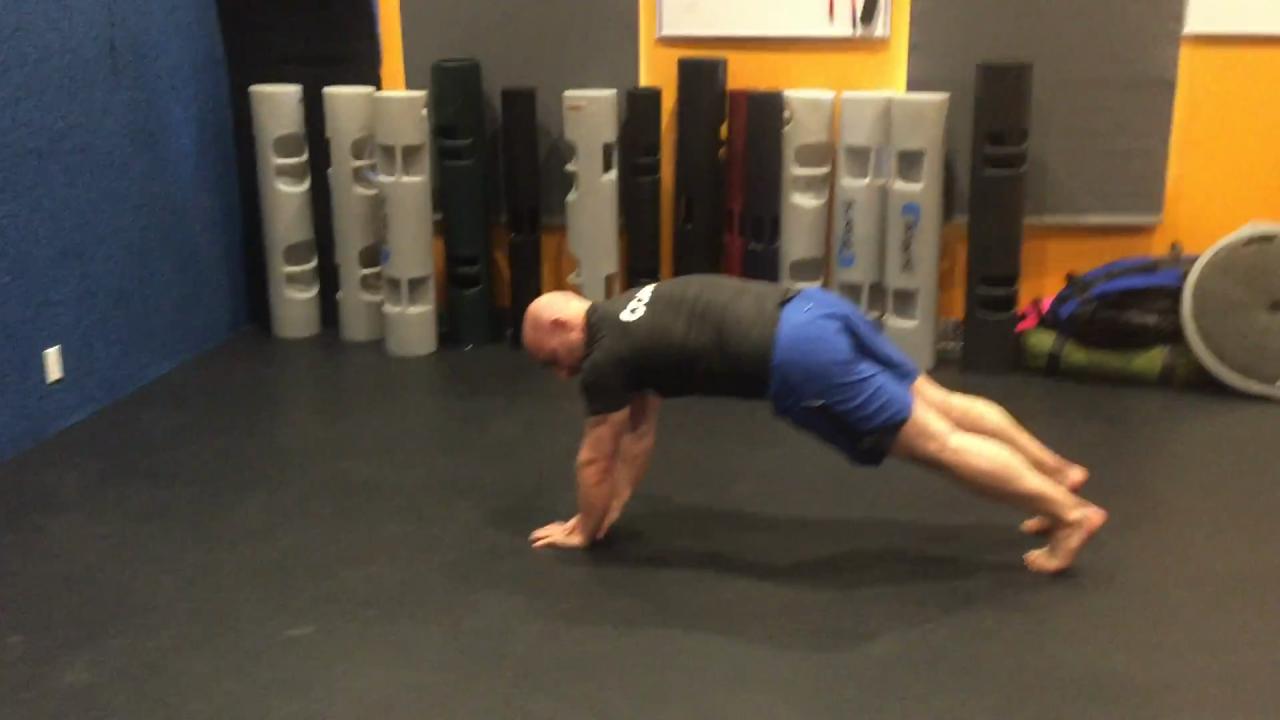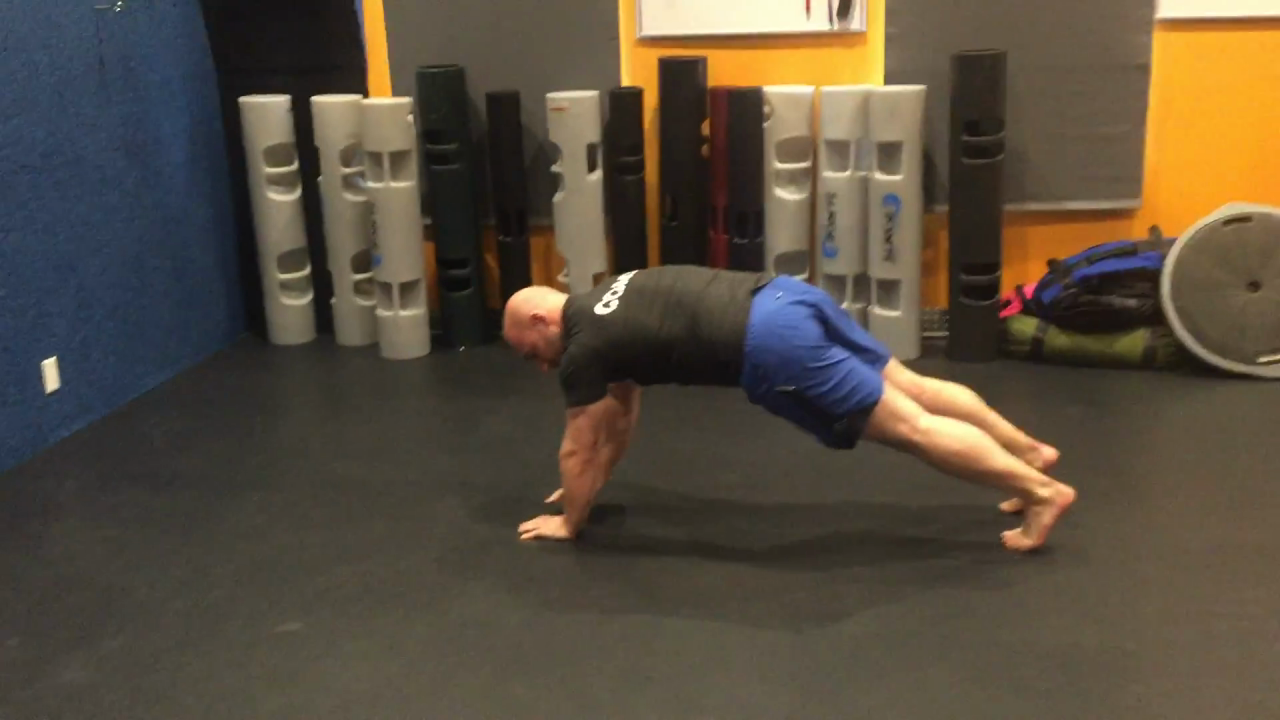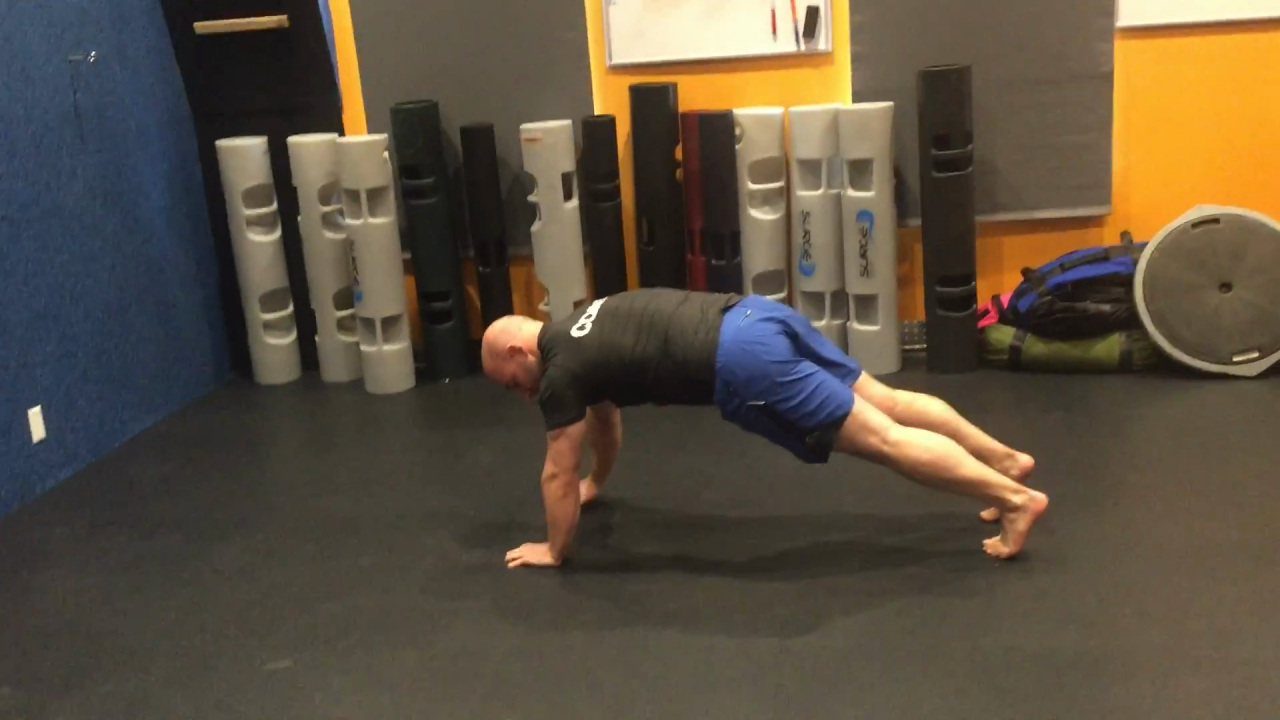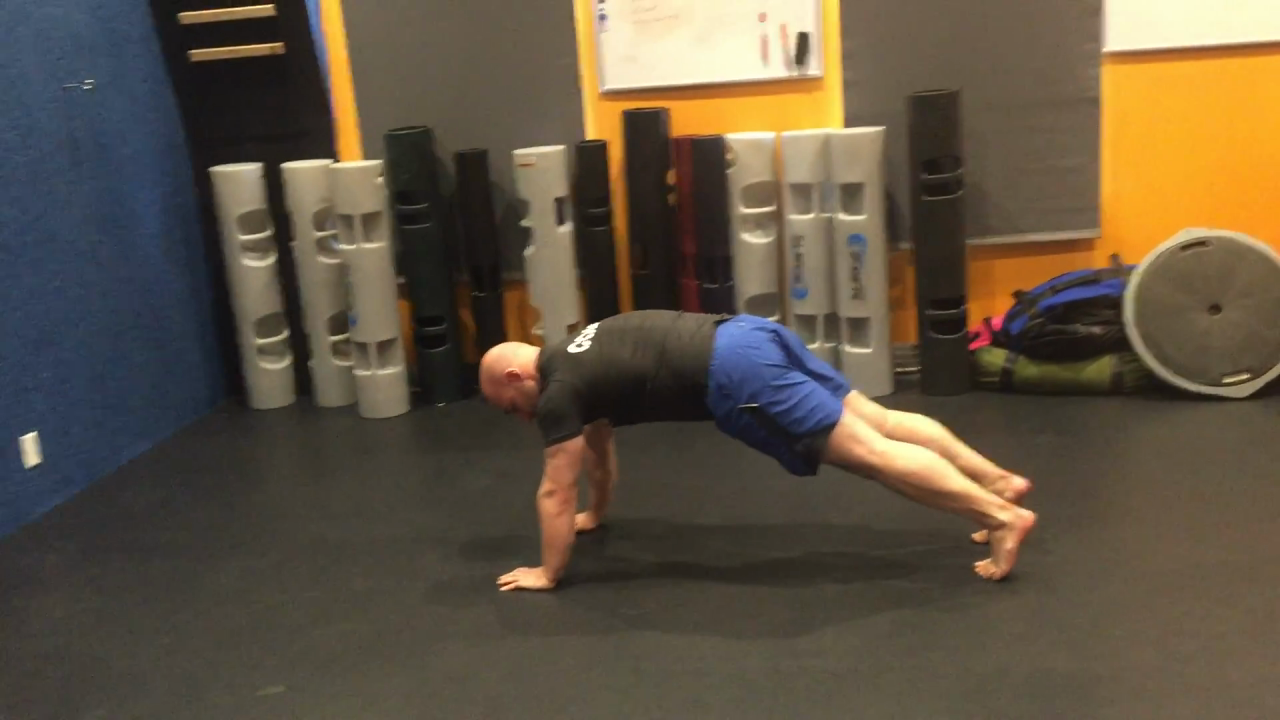
dt=0.3s
person 1, frame 1
left shoulder: (606, 355)
right shoulder: (630, 321)
left elbow: (595, 457)
right elbow: (639, 428)
left wrist: (583, 531)
right wrist: (612, 508)
left hip: (798, 360)
right hip: (815, 311)
left knee: (937, 443)
right knee: (941, 406)
left ankle: (1070, 514)
right ankle: (1059, 473)
person 1, frame 2
left shoulder: (584, 348)
right shoulder: (607, 308)
left elbow: (576, 448)
right elbow: (623, 401)
left wrist: (569, 523)
right wrist: (595, 478)
left hip: (771, 346)
right hip: (784, 298)
left knee: (910, 427)
right knee: (912, 390)
left ankle: (1041, 493)
right ankle: (1031, 453)
person 1, frame 3
left shoulder: (561, 371)
right shoulder: (584, 337)
left elbow: (558, 472)
right elbow: (606, 416)
left wrist: (554, 550)
right wrist: (596, 483)
left hip: (742, 362)
right hip: (755, 317)
left knee: (881, 437)
right knee: (885, 403)
left ankle: (1015, 499)
right ankle: (1007, 461)
person 1, frame 4
left shoulder: (561, 389)
right shoulder: (580, 363)
left elbow: (556, 490)
right elbow: (600, 442)
left wrist: (548, 574)
right wrist: (597, 514)
left hip: (736, 371)
right hip: (749, 336)
left knee: (869, 451)
right knee: (877, 421)
left ankle: (1001, 518)
right ankle: (1000, 483)
